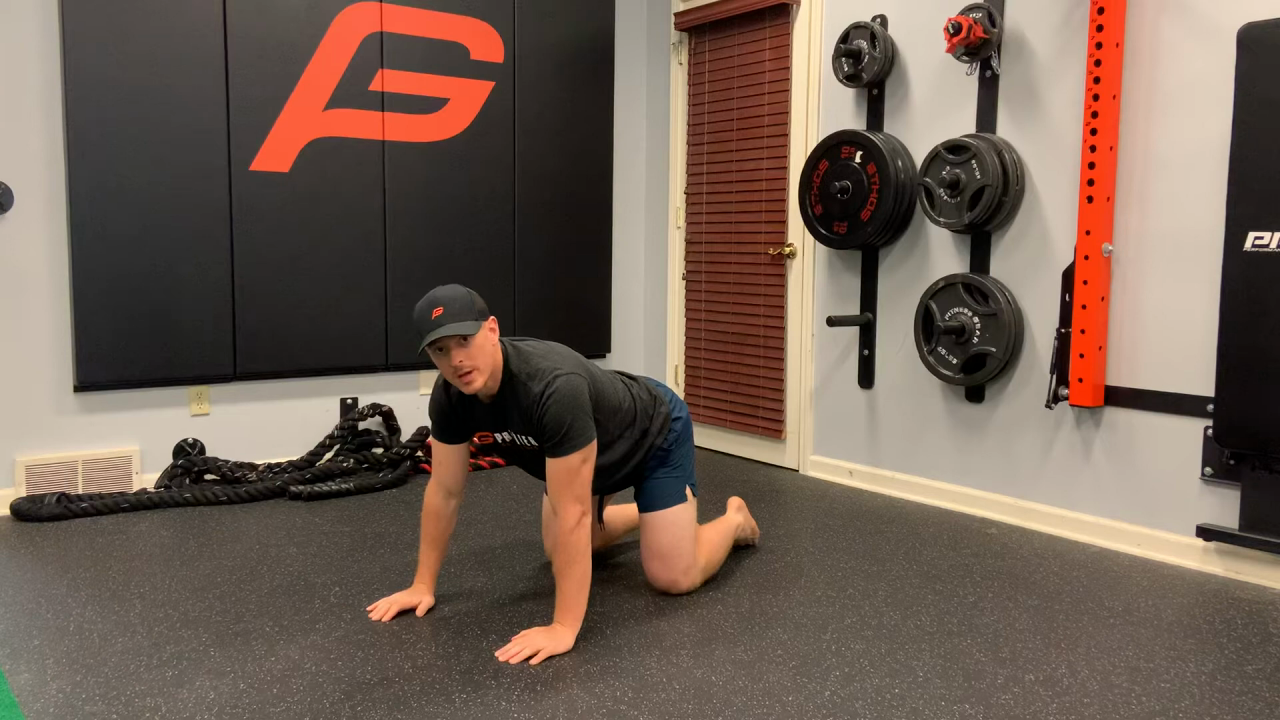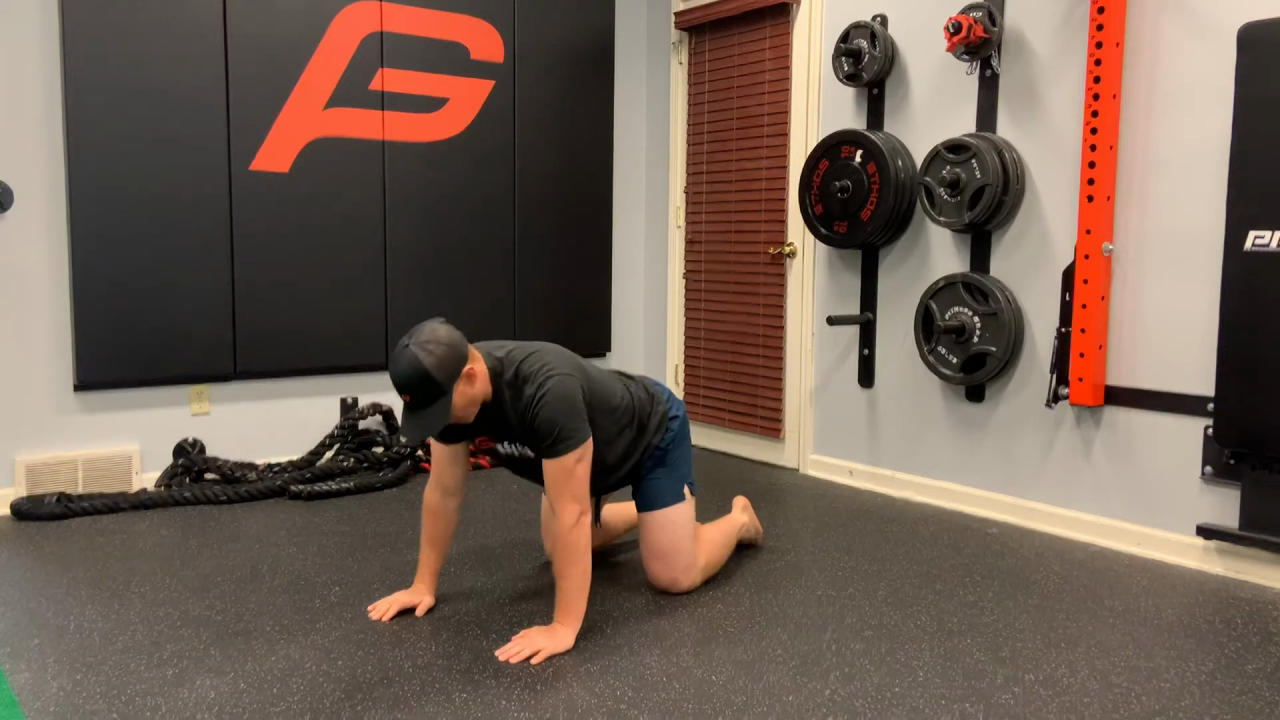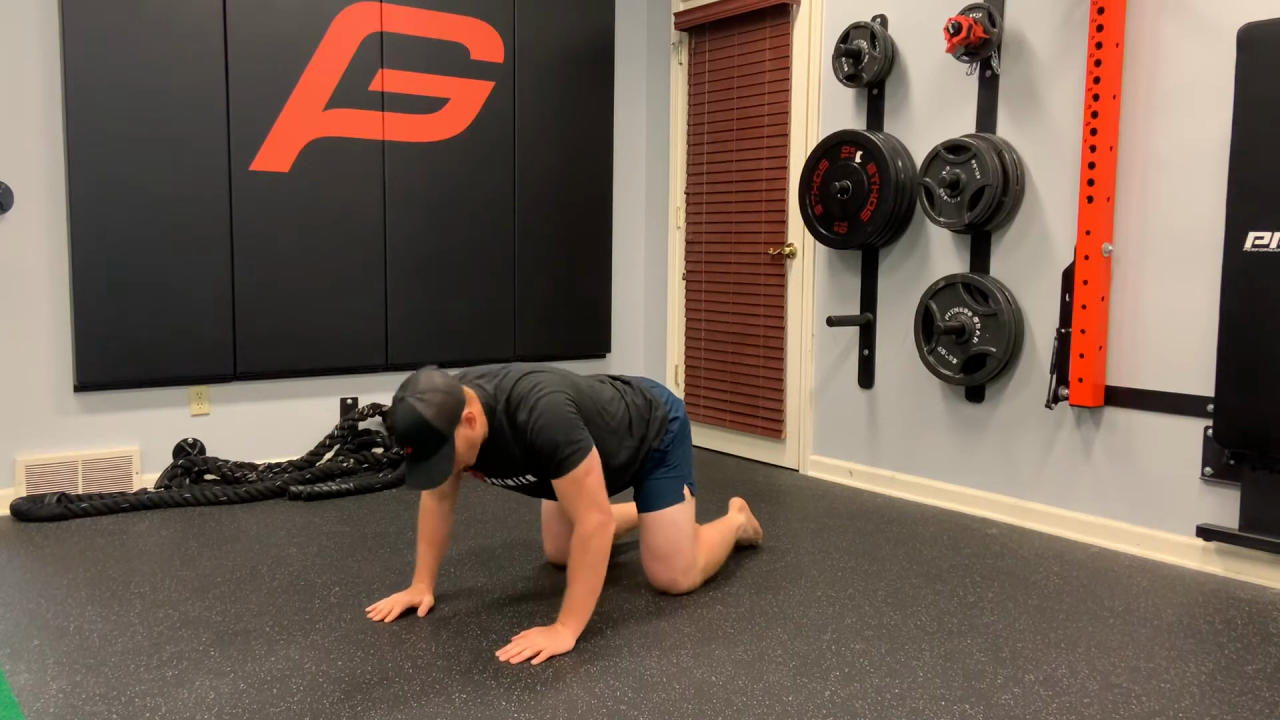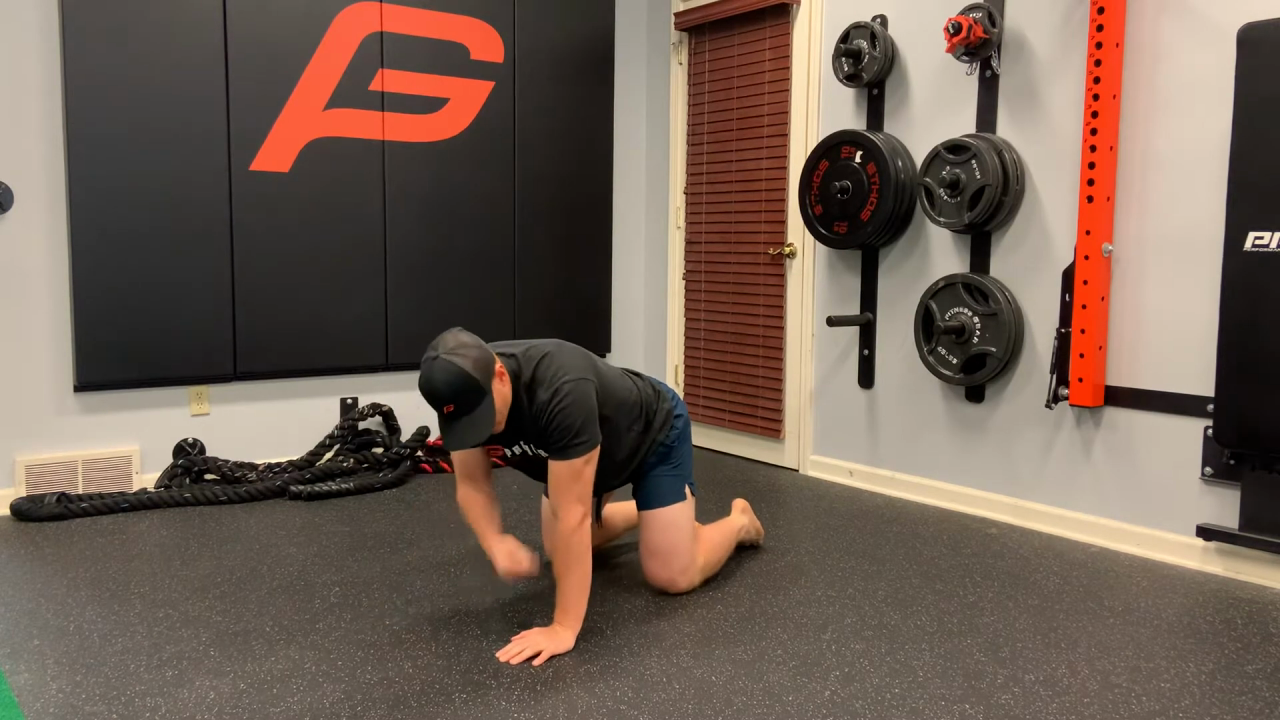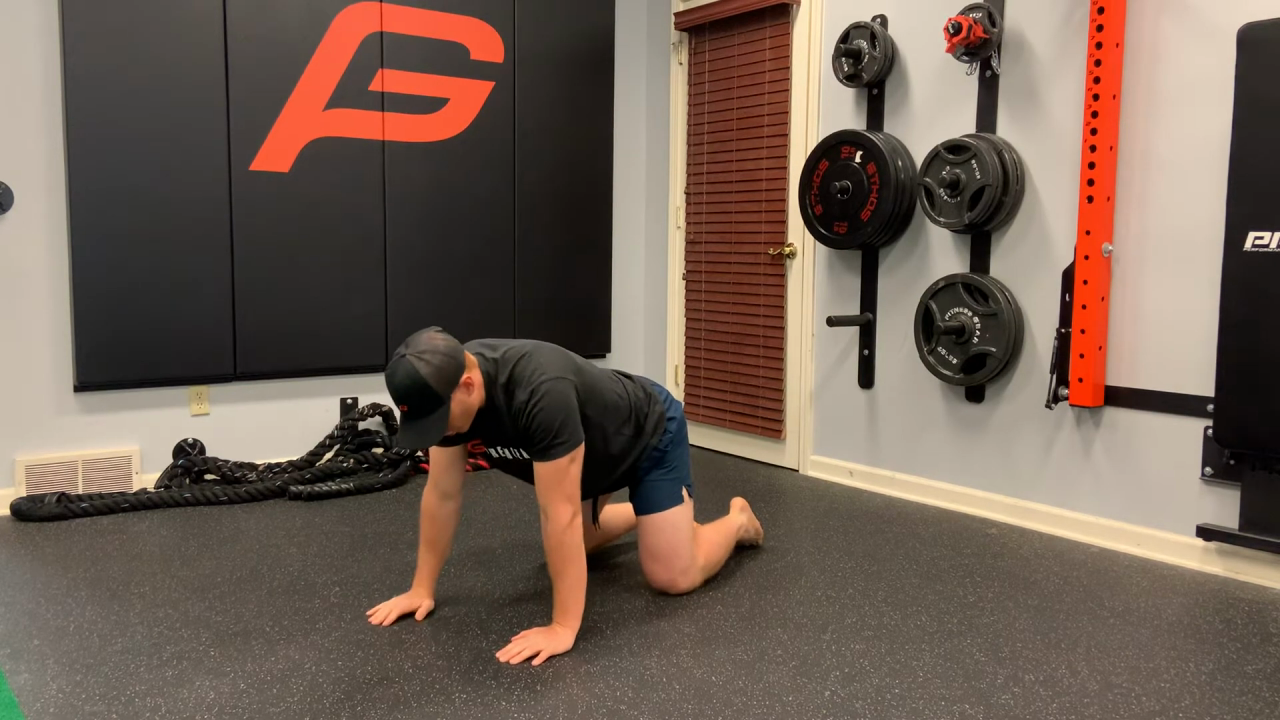
dt=1s
person 1, frame 1
left shoulder: (554, 387)
right shoulder: (449, 395)
left elbow: (572, 512)
right elbow: (444, 492)
left wrist: (564, 628)
right wrist: (423, 586)
left hip: (654, 433)
right hip: (599, 442)
left knee: (673, 578)
right knee: (560, 554)
left ankle: (735, 520)
right ankle: (643, 513)
person 1, frame 2
left shoulder: (548, 390)
right shoulder: (450, 386)
left elbow: (571, 511)
right elbow: (443, 493)
left wrist: (563, 627)
right wrist: (424, 585)
left hip: (653, 432)
right hip: (597, 446)
left knee: (674, 577)
right knee: (559, 553)
left ankle: (738, 520)
right ankle: (642, 512)
person 1, frame 3
left shoulder: (541, 415)
right shoulder: (444, 413)
left elbow: (596, 520)
right elbow: (439, 499)
left wrist: (565, 629)
right wrist: (422, 585)
left hip: (655, 430)
right hip: (600, 434)
left knee: (673, 577)
right knee: (560, 555)
left ankle: (735, 521)
right ankle: (641, 512)
person 1, frame 4
left shoulder: (561, 390)
right shoulder: (463, 390)
left elbow: (571, 512)
right elbow: (470, 482)
left wrist: (564, 628)
right wrist: (496, 544)
left hip: (655, 431)
right hip: (589, 447)
left knee: (673, 577)
right knee: (558, 552)
left ankle: (739, 521)
right ankle: (642, 511)
person 1, frame 5
left shoulder: (541, 393)
right shoulder: (447, 388)
left elbow: (561, 513)
right elbow: (442, 494)
left wrist: (564, 628)
right wrist: (423, 588)
left hip: (650, 434)
right hip: (595, 445)
left knee: (673, 578)
right knee: (563, 550)
left ankle: (736, 521)
right ankle: (641, 514)
